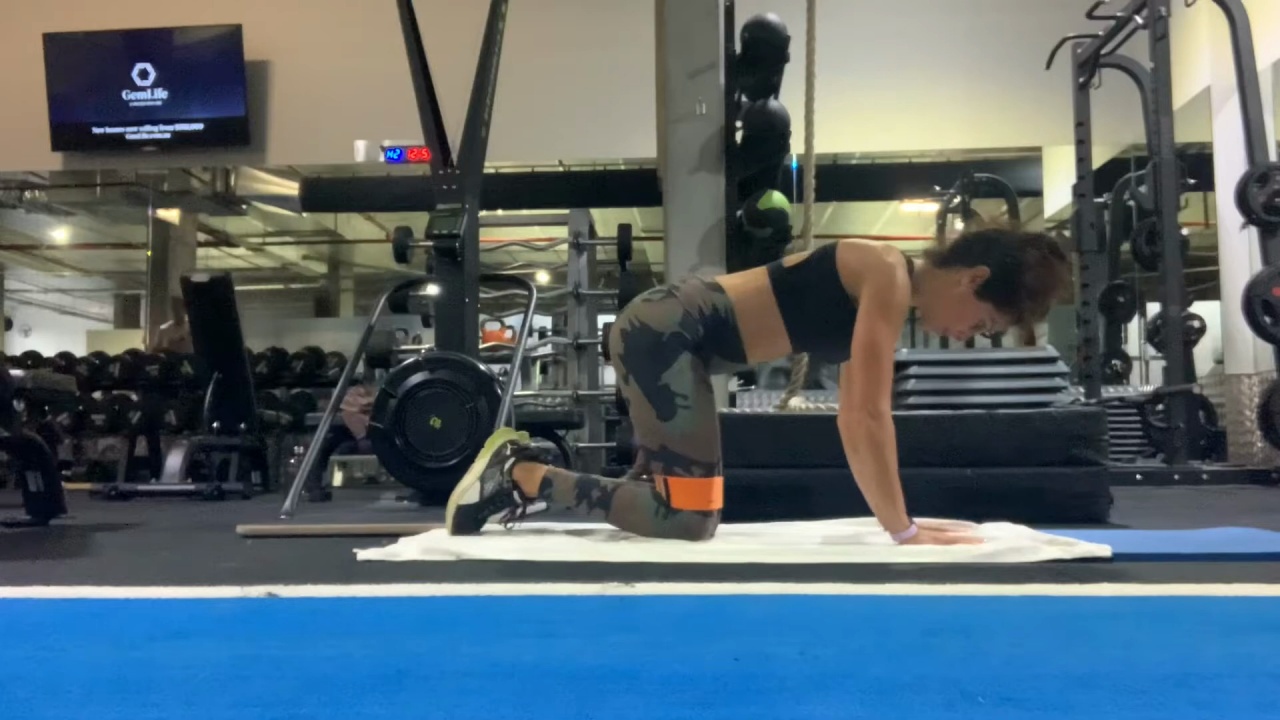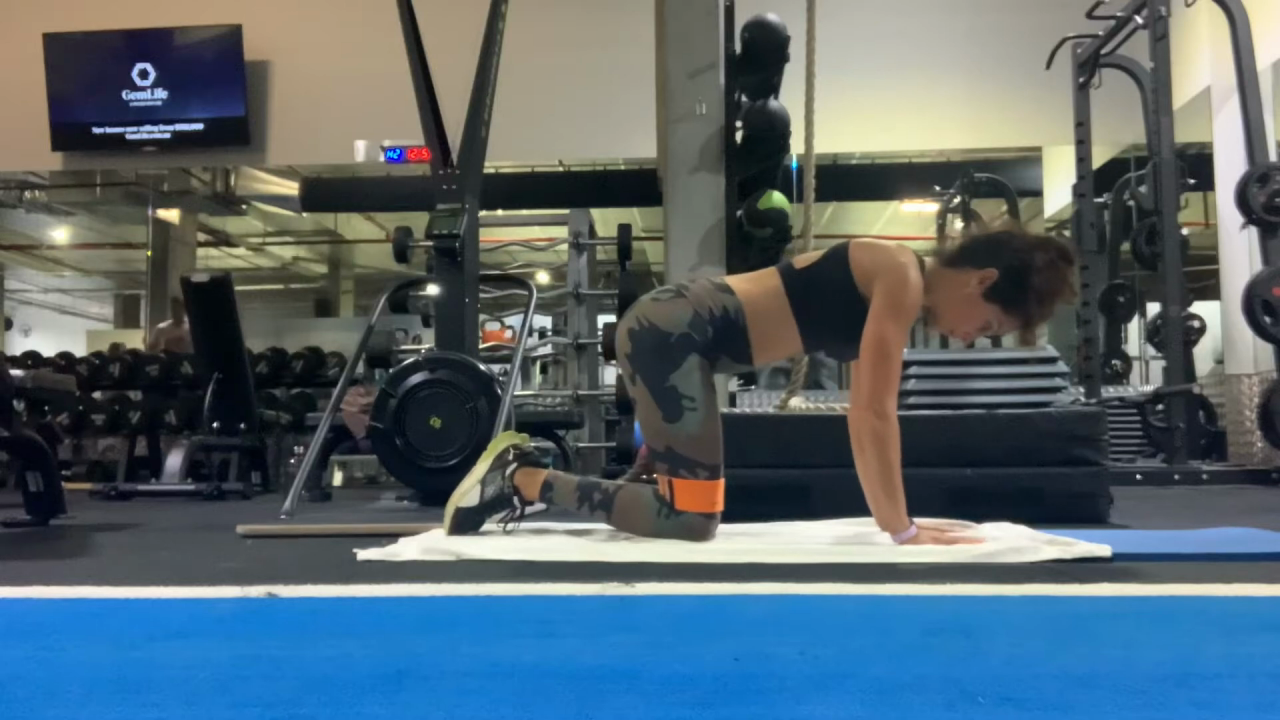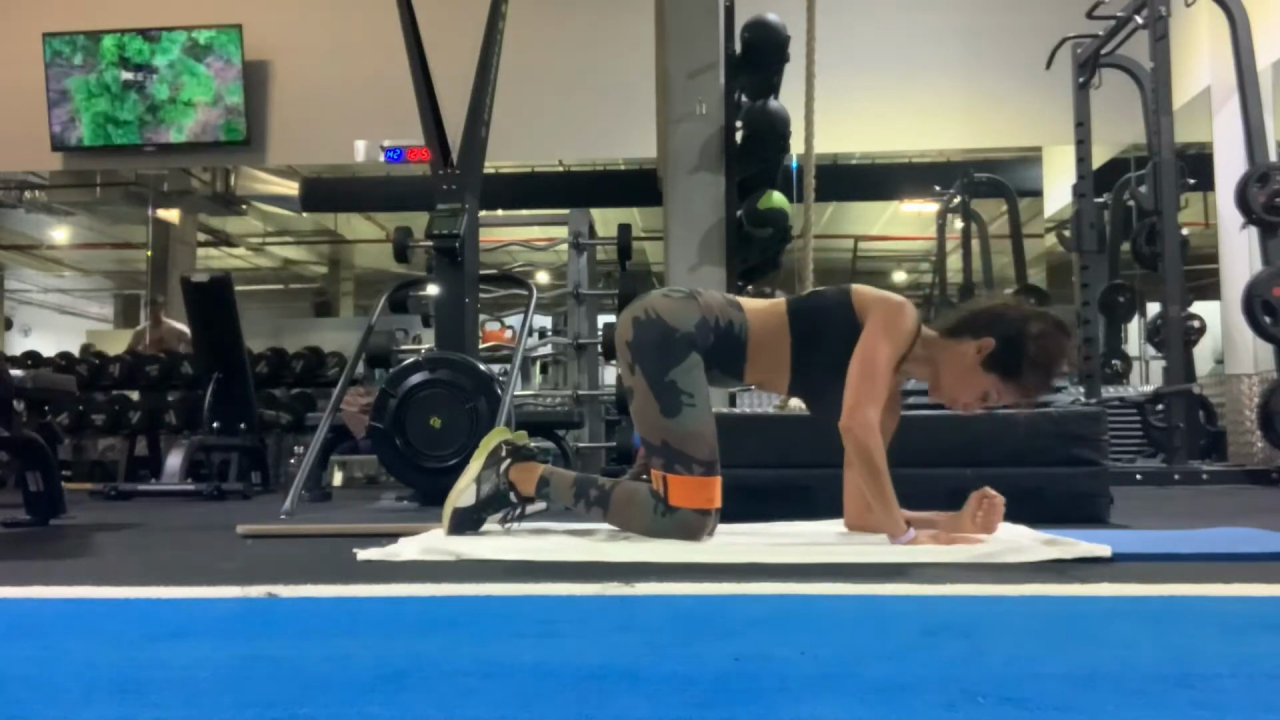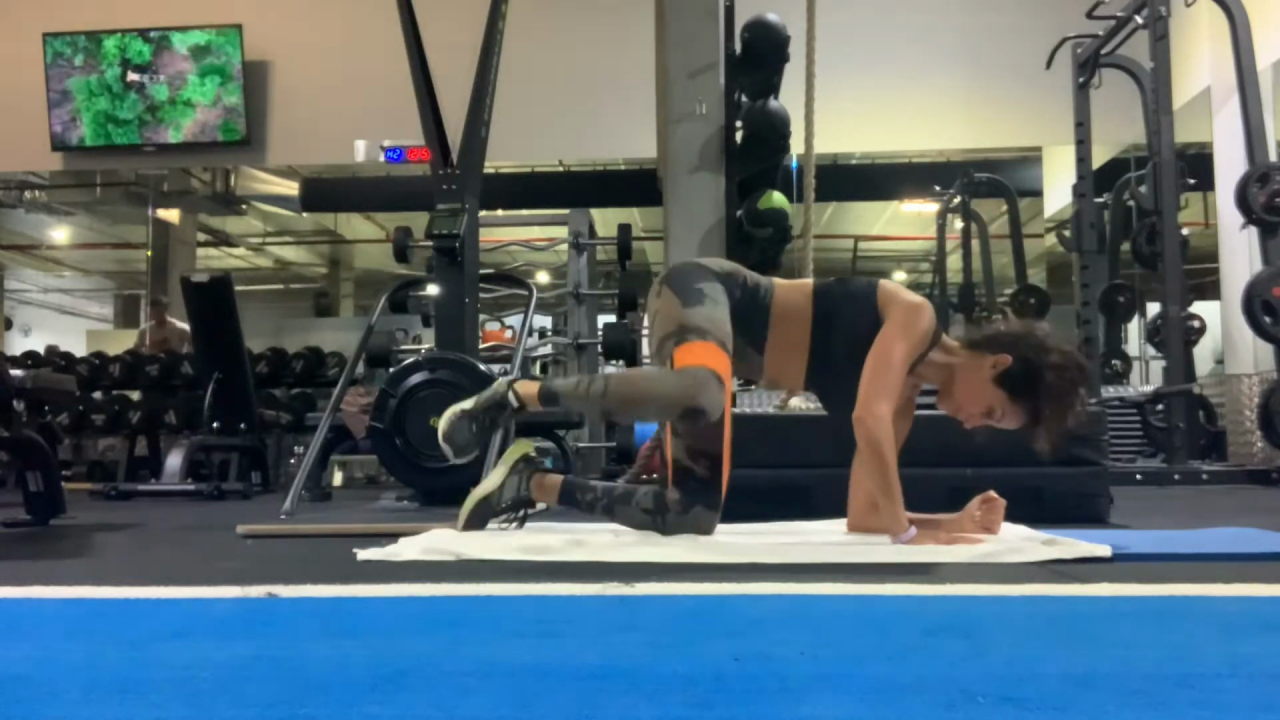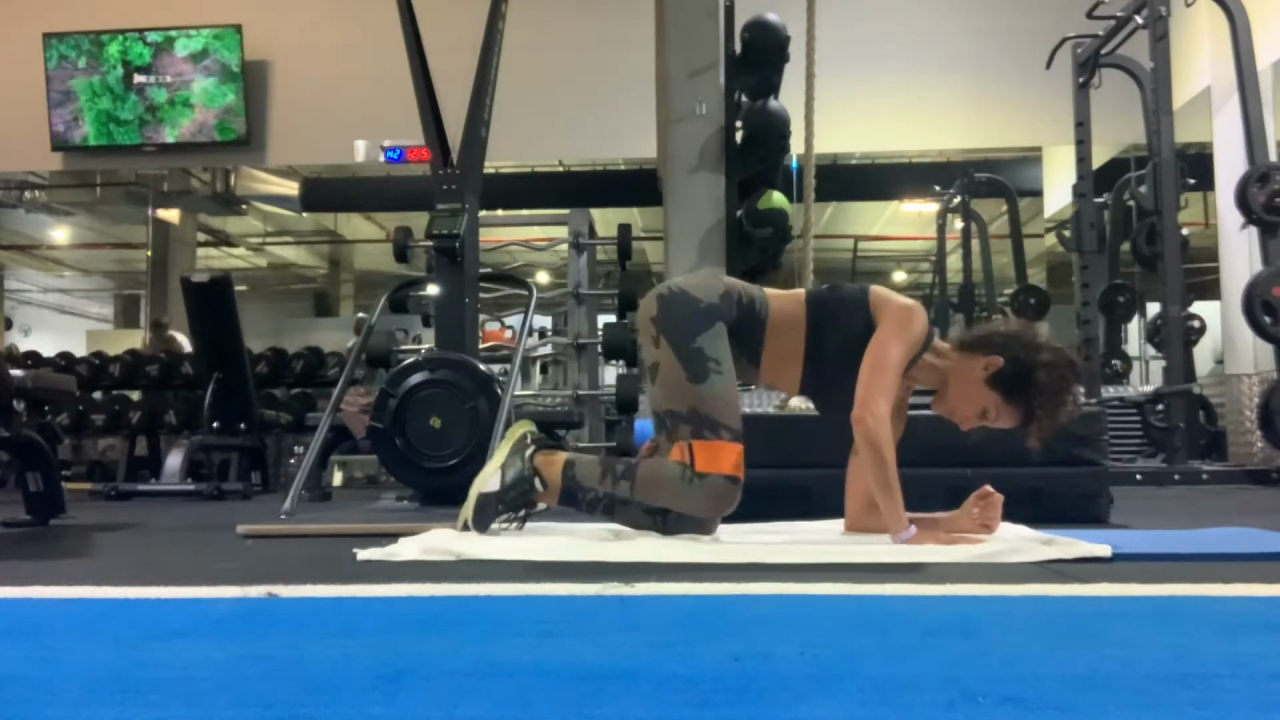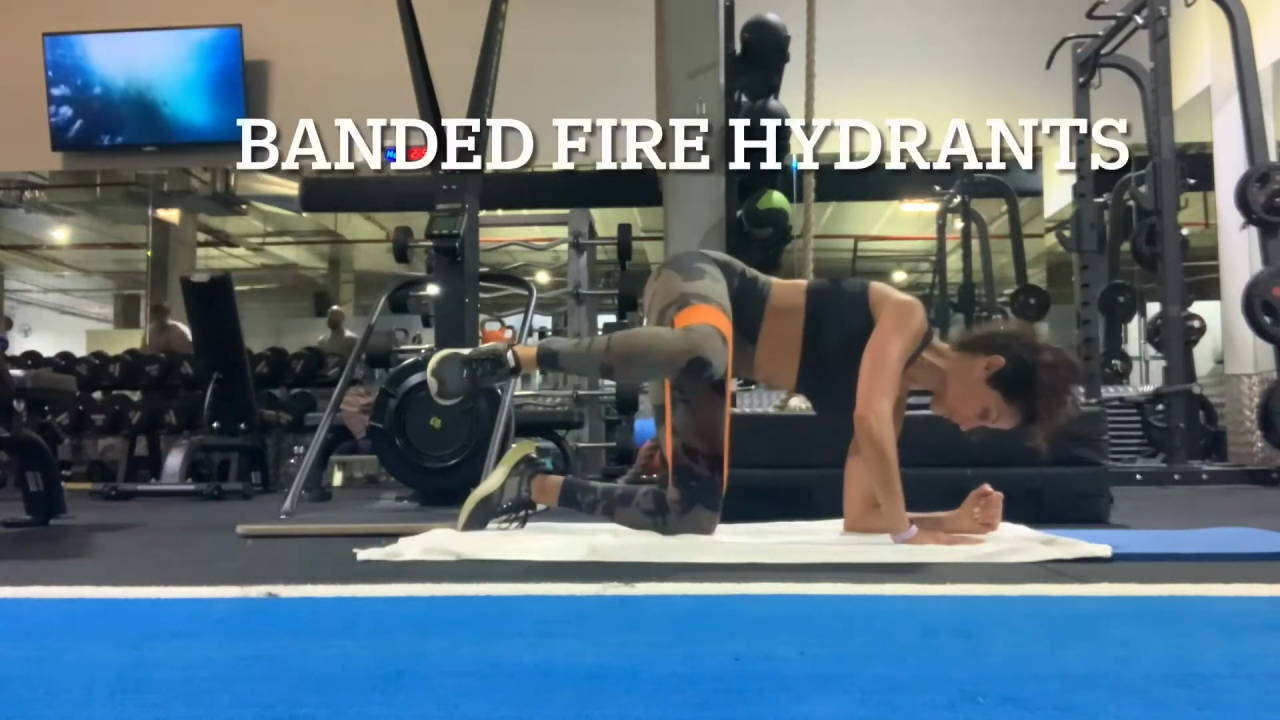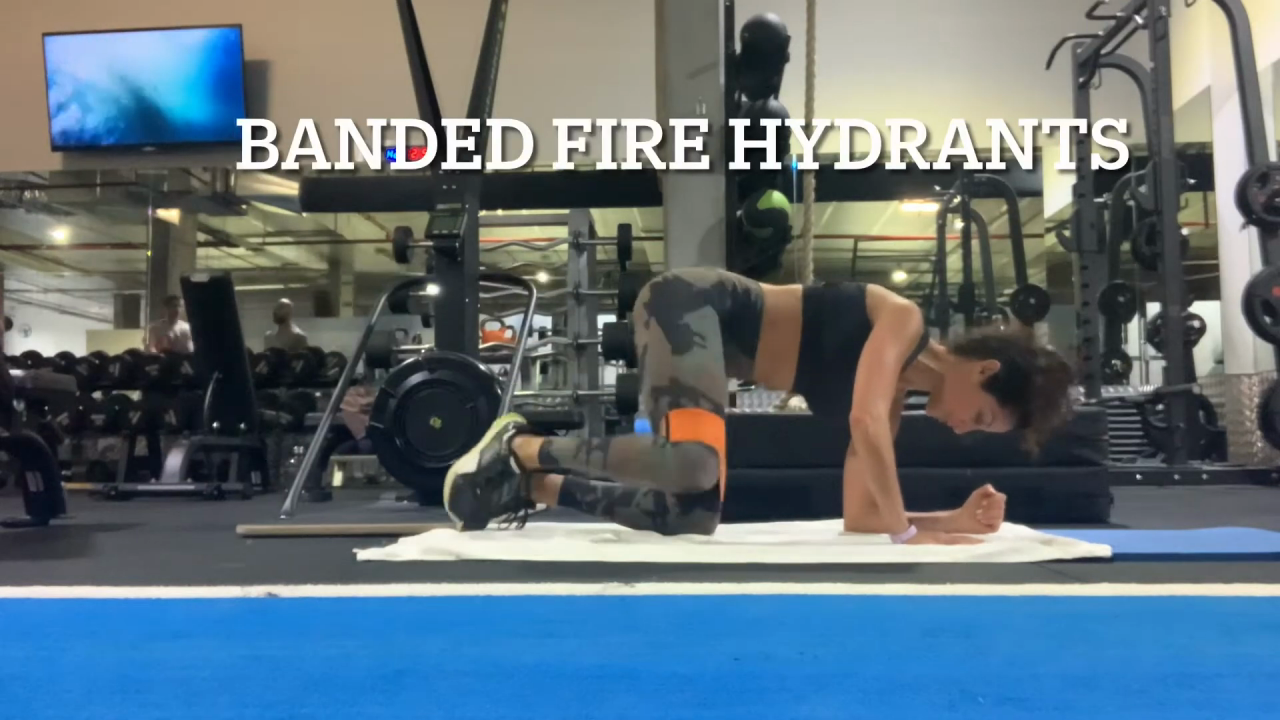
dt=0.7s
person 1, frame 1
left shoulder: (873, 299)
right shoulder: (889, 275)
left elbow: (852, 423)
right elbow: (872, 416)
left wrist: (887, 519)
right wrist: (903, 528)
left hip: (670, 339)
right hip: (661, 332)
left knee: (690, 507)
right knee: (686, 518)
left ankle: (523, 469)
right ankle: (516, 472)
person 1, frame 2
left shoulder: (884, 298)
right shoulder: (901, 276)
left elbow: (862, 420)
right elbow: (877, 415)
left wrist: (887, 520)
right wrist: (903, 530)
left hip: (676, 337)
right hip: (671, 332)
left knee: (686, 504)
right knee: (690, 521)
left ankle: (522, 474)
right ankle: (518, 479)
person 1, frame 3
left shoulder: (892, 389)
right shoulder: (895, 317)
left elbow: (858, 512)
right elbow: (855, 425)
left wrist: (951, 521)
right wrist: (904, 532)
left hip: (680, 343)
right hip: (669, 329)
left knee: (690, 516)
right knee: (684, 519)
left ankle: (520, 470)
right ankle: (516, 473)
person 1, frame 4
left shoulder: (906, 396)
right shoulder: (915, 316)
left elbow: (861, 515)
right elbow: (866, 418)
left wrist: (951, 522)
right wrist: (904, 530)
left hip: (721, 345)
right hip: (705, 288)
left knee: (692, 516)
right knee: (699, 397)
left ankle: (532, 482)
right ankle: (518, 396)
person 1, frame 5
left shoulder: (900, 396)
right shoulder: (908, 319)
left elbow: (858, 515)
right elbow: (865, 417)
left wrist: (949, 521)
right wrist: (905, 530)
left hip: (710, 342)
right hip: (695, 312)
left knee: (696, 512)
right knee: (714, 490)
left ankle: (542, 475)
right ankle: (539, 463)
person 1, frame 6
left shoulder: (899, 391)
right shoulder: (906, 316)
left elbow: (859, 516)
right elbow: (868, 417)
left wrist: (951, 521)
right wrist: (903, 529)
left hip: (709, 345)
right hip: (698, 279)
left knee: (692, 517)
right knee: (705, 353)
left ankle: (533, 484)
right ankle: (509, 358)
person 1, frame 7
left shoulder: (896, 393)
right shoulder: (903, 320)
left elbow: (858, 516)
right elbow: (864, 420)
left wrist: (953, 519)
right wrist: (905, 529)
left hip: (709, 345)
right hip: (690, 301)
left knee: (692, 518)
right knee: (694, 465)
left ankle: (533, 483)
right ankle: (520, 445)
